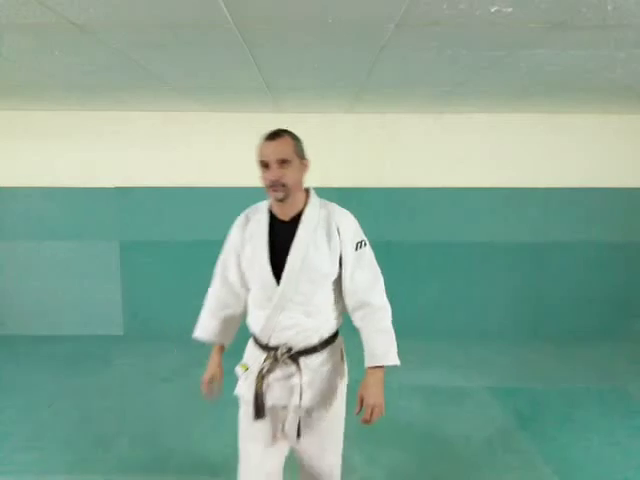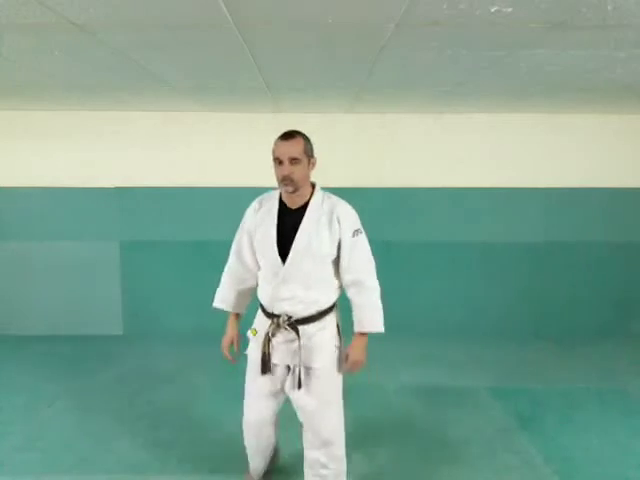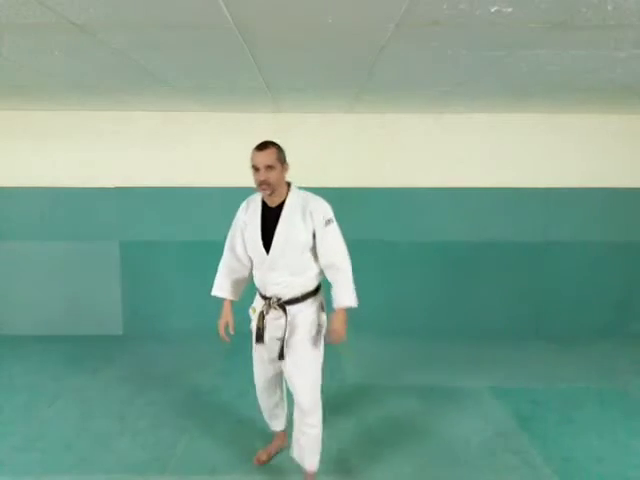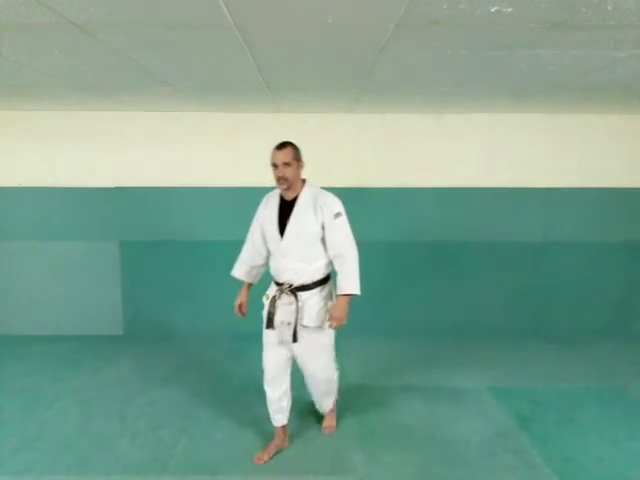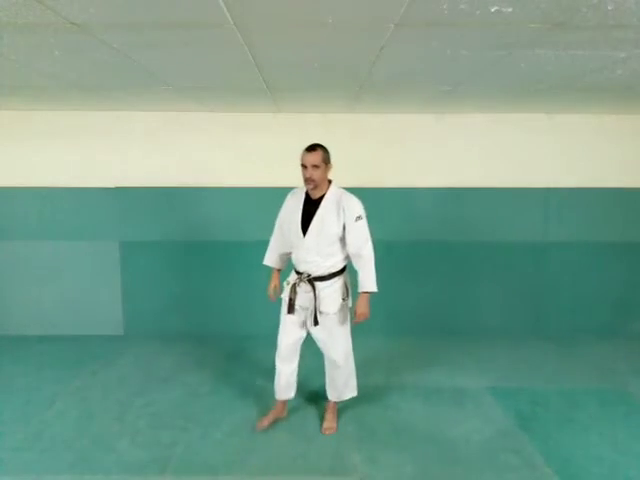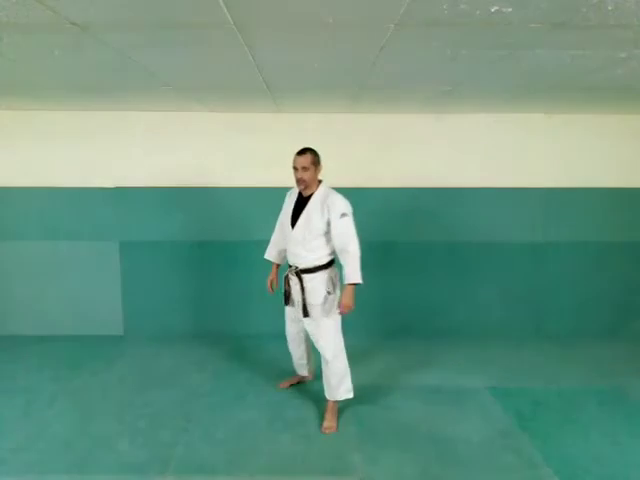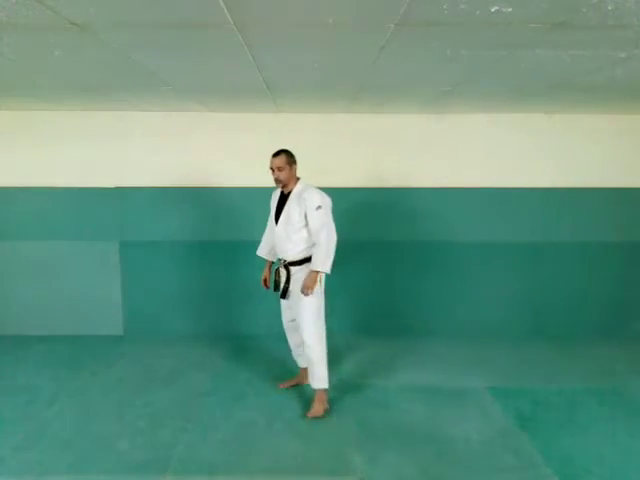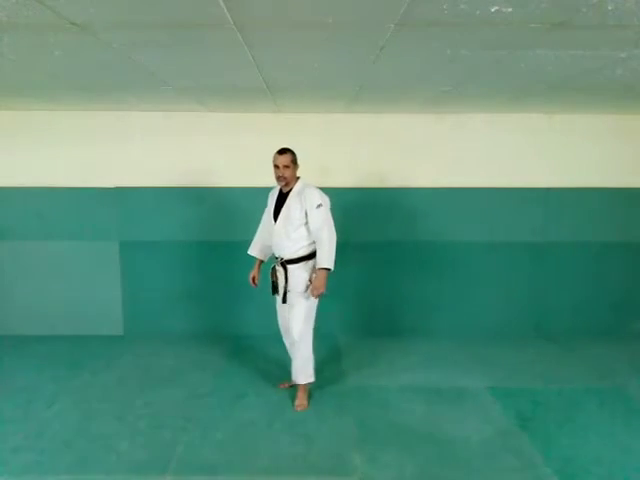
dt=0.4s
person 1, frame 1
left shoulder: (338, 224)
right shoulder: (246, 225)
left elbow: (367, 299)
right elbow: (227, 293)
left wrist: (374, 375)
right wrist: (216, 356)
left hip: (320, 367)
right hip: (262, 365)
person 1, frame 2
left shoulder: (338, 213)
right shoulder: (259, 210)
left elbow: (361, 277)
right elbow: (241, 267)
left wrist: (360, 337)
right wrist: (232, 320)
left hip: (317, 334)
right hip: (268, 330)
left knee: (324, 425)
right knee: (256, 415)
person 1, frame 3
left shoulder: (313, 207)
right shoulder: (248, 210)
left elbow: (337, 261)
right elbow: (235, 260)
left wrist: (341, 313)
right wrist: (227, 306)
left hip: (304, 312)
right hip: (266, 310)
left knee: (304, 393)
right knee: (266, 381)
right ankle: (279, 435)
person 1, frame 4
left shoulder: (325, 202)
right shoulder: (268, 203)
left elbow: (345, 252)
right elbow: (256, 247)
left wrist: (342, 299)
right wrist: (245, 289)
left hip: (315, 298)
right hip: (278, 298)
left knee: (317, 366)
right knee: (274, 367)
left ankle: (329, 409)
right ankle: (280, 434)
person 1, frame 5
left shoulder: (347, 204)
right shoulder: (294, 198)
left elbow: (362, 251)
right elbow: (282, 237)
left wrist: (363, 296)
right wrist: (275, 274)
left hip: (330, 288)
right hip: (297, 285)
left knee: (336, 350)
right knee: (286, 345)
left ankle: (332, 407)
right ankle: (280, 406)
person 1, frame 6
left shoulder: (334, 202)
right shoulder: (291, 197)
left elbow: (349, 247)
right elbow: (282, 234)
left wrist: (349, 289)
right wrist: (274, 269)
left hip: (320, 281)
right hip: (293, 279)
left knee: (329, 343)
right knee: (294, 333)
left ankle: (332, 406)
right ankle: (303, 373)
person 1, frame 7
left shoulder: (312, 197)
right shoulder: (277, 196)
left elbow: (326, 237)
left wrist: (314, 273)
right wrist: (268, 266)
left hip: (306, 272)
right hip: (286, 271)
left knee: (310, 331)
right knee: (291, 326)
left ankle: (321, 394)
right ankle: (305, 373)
person 1, frame 8
left shoulder: (312, 196)
right shoulder: (274, 195)
left elbow: (325, 236)
right elbow: (267, 232)
left wrist: (322, 273)
right wrist: (257, 265)
left hip: (304, 271)
right hip: (282, 271)
left knee: (299, 329)
right knee: (287, 327)
left ankle: (303, 385)
right ankle: (300, 374)
